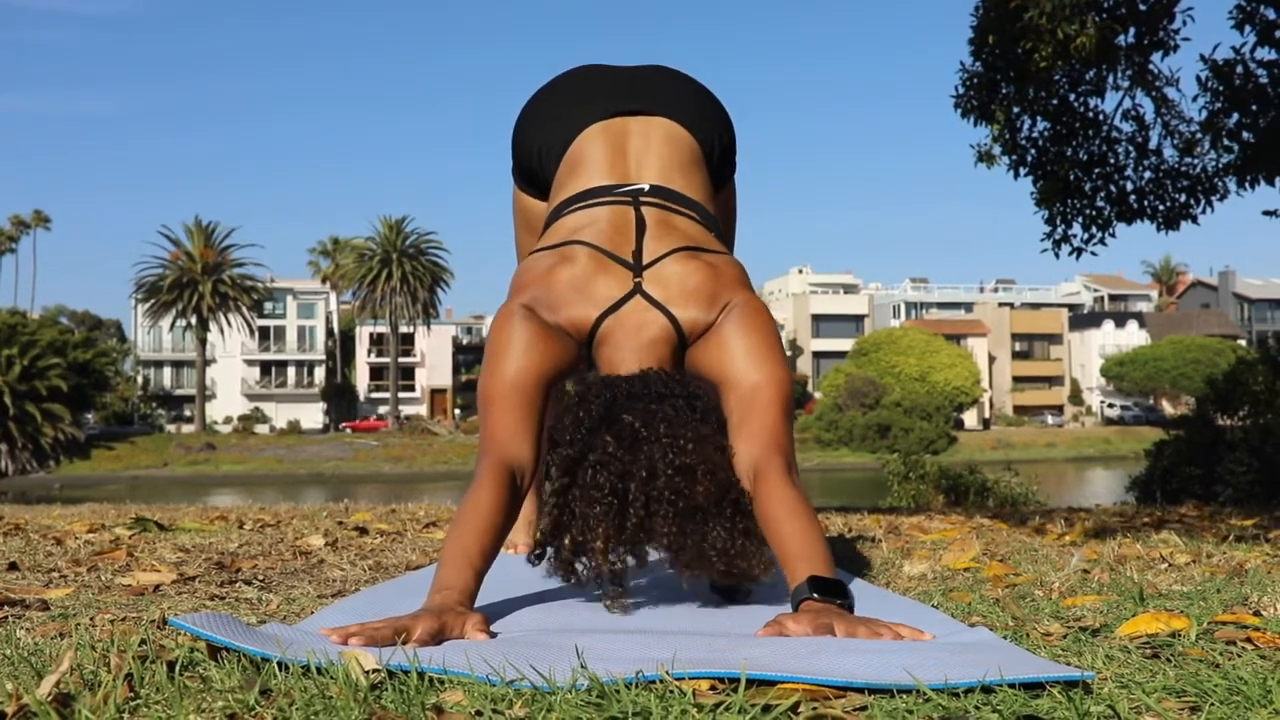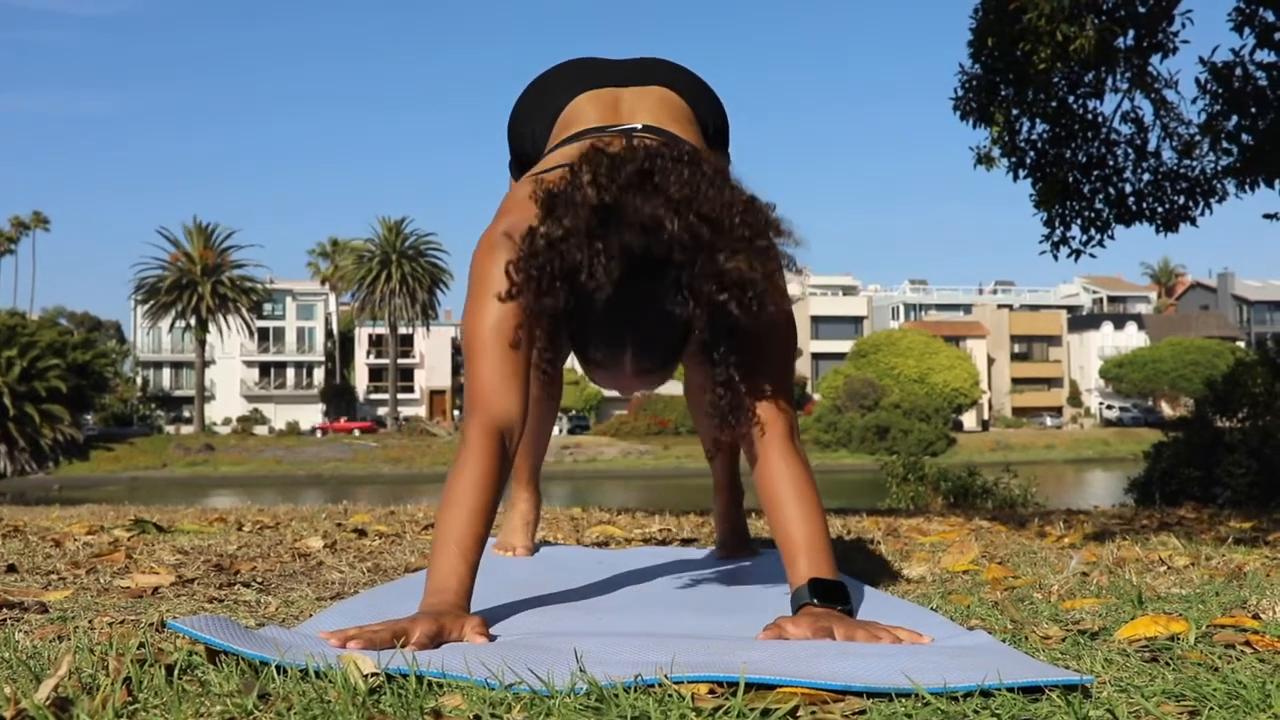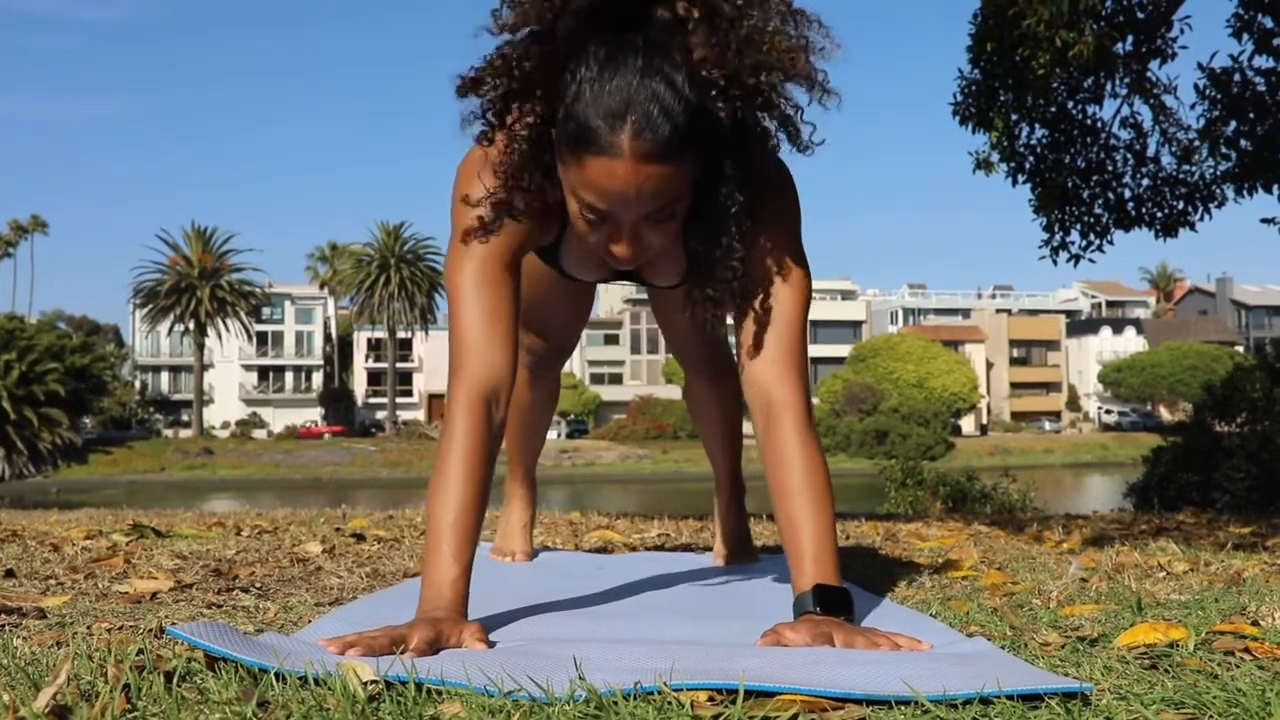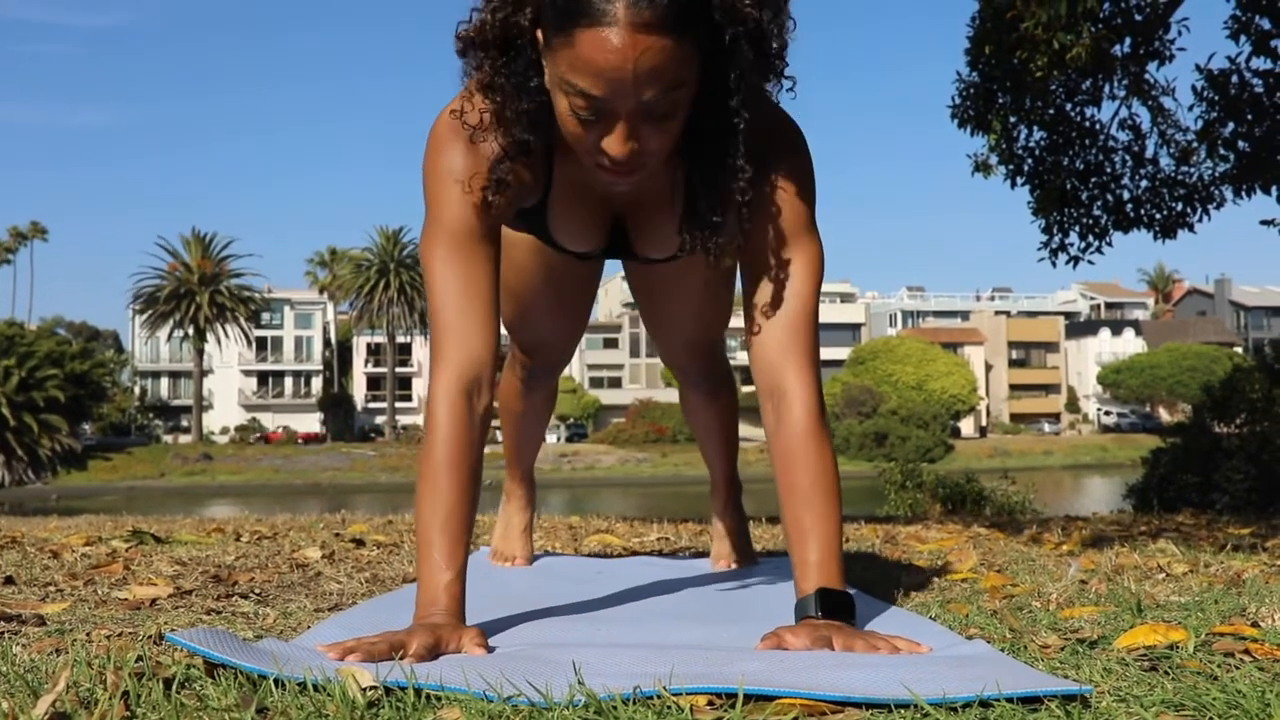
dt=0.5s
person 1, frame 1
left shoulder: (727, 320)
right shoulder: (538, 320)
left elbow: (769, 468)
right elbow: (500, 468)
left wrist: (819, 596)
right wrist: (445, 602)
left ankle: (702, 507)
right ankle: (531, 505)
person 1, frame 2
left shoulder: (733, 245)
right shoulder: (520, 238)
left elbow: (770, 422)
right elbow: (488, 427)
left wrist: (821, 598)
right wrist: (442, 605)
left knee: (718, 359)
right knee: (537, 351)
left ankle: (726, 499)
right ankle: (523, 497)
person 1, frame 3
left shoulder: (755, 186)
right shoulder: (503, 172)
left elbow: (780, 398)
right elbow: (476, 393)
left wrist: (822, 603)
right wrist: (441, 607)
right hip: (550, 220)
left knee: (707, 354)
right knee: (538, 351)
left ankle: (729, 500)
right ankle: (520, 494)
person 1, frame 4
left shoulder: (759, 146)
right shoulder: (479, 133)
left elbow: (789, 382)
right elbow: (461, 380)
left wrist: (824, 604)
right wrist: (438, 609)
left hip: (683, 226)
right hip: (546, 217)
right knee: (538, 355)
left ankle: (726, 500)
right ankle: (517, 494)
